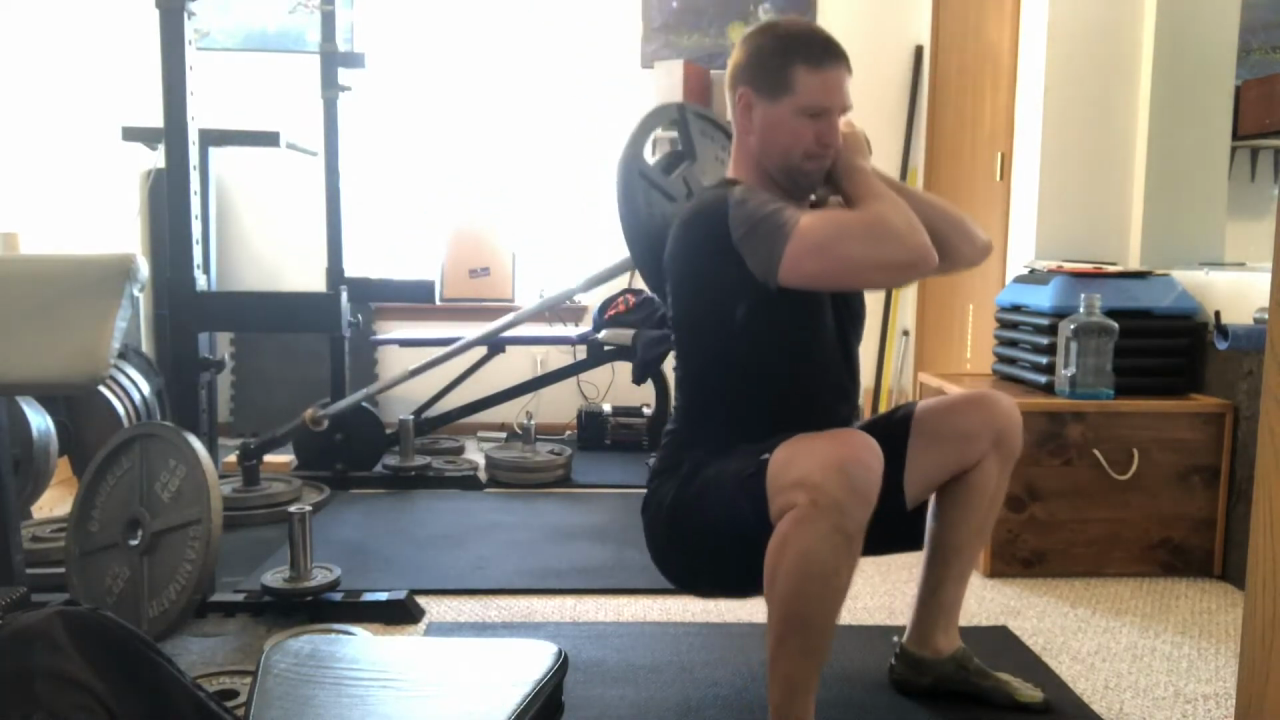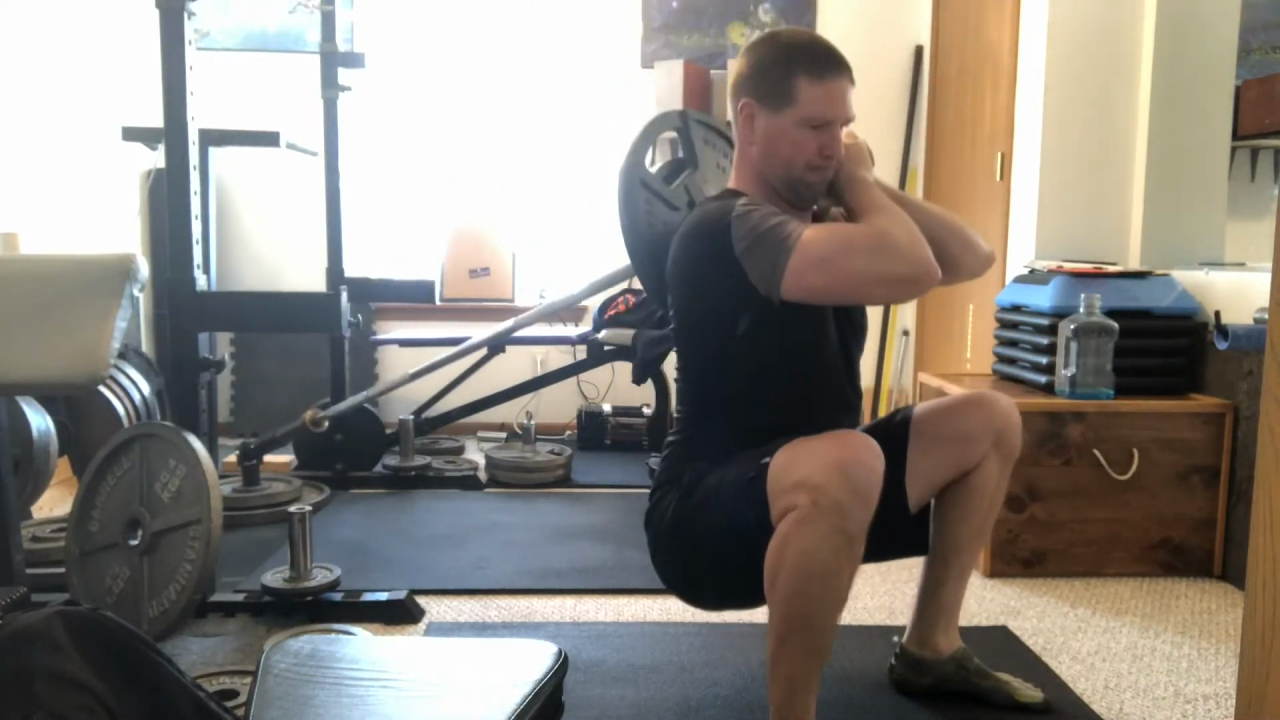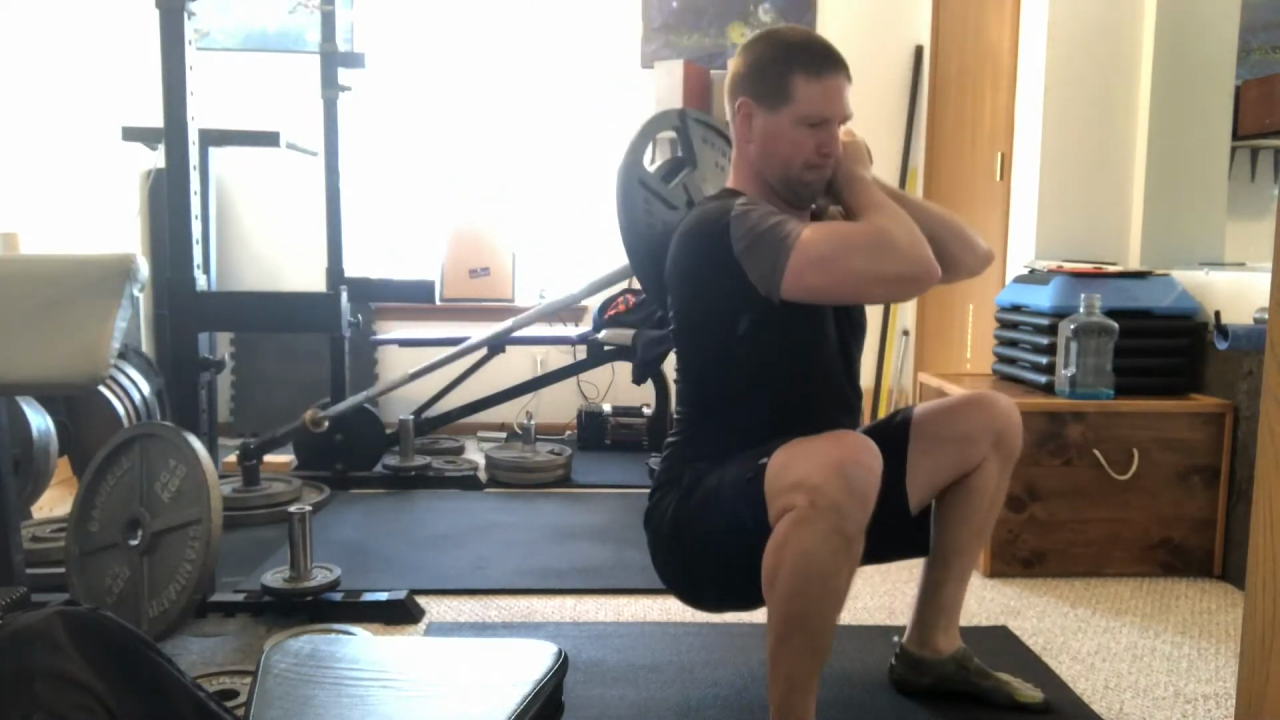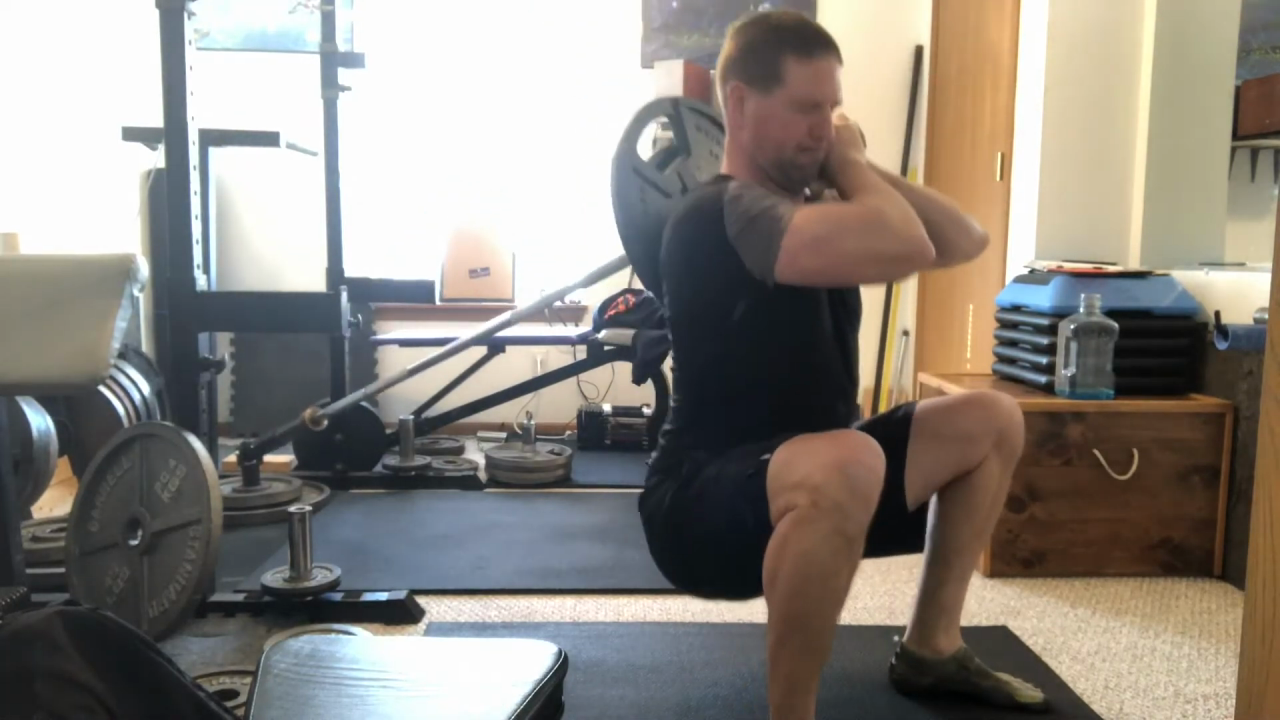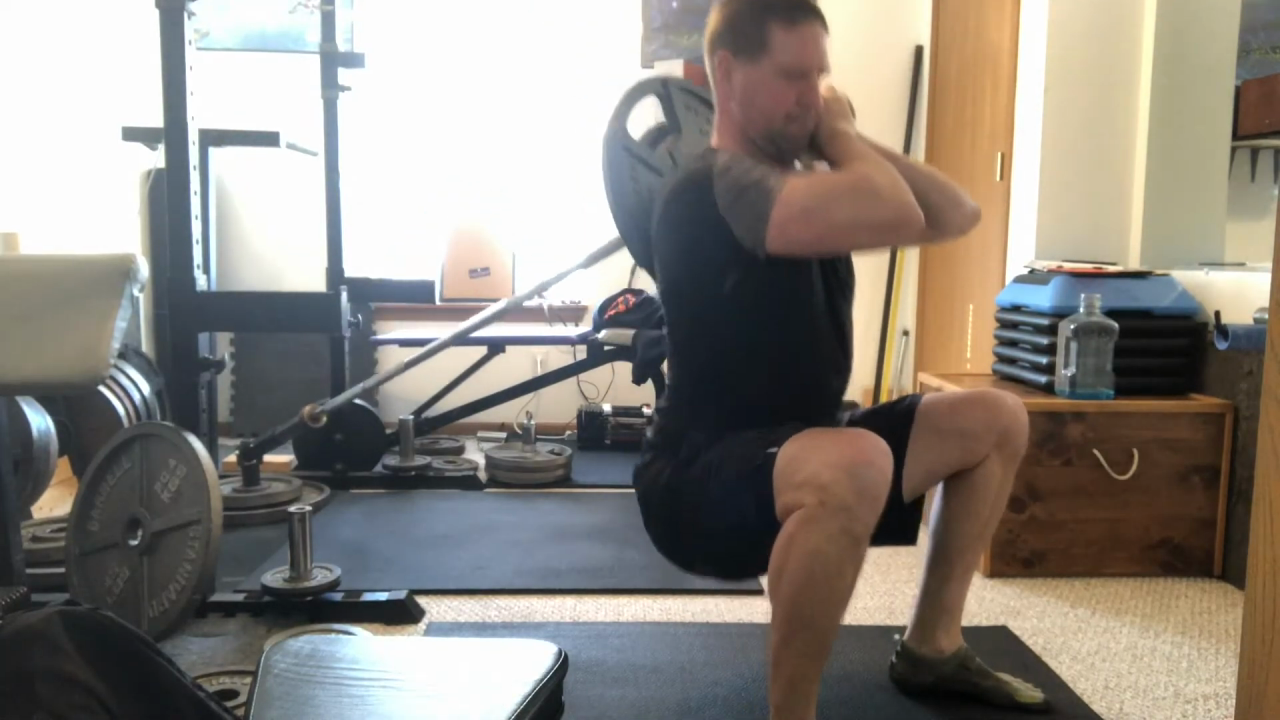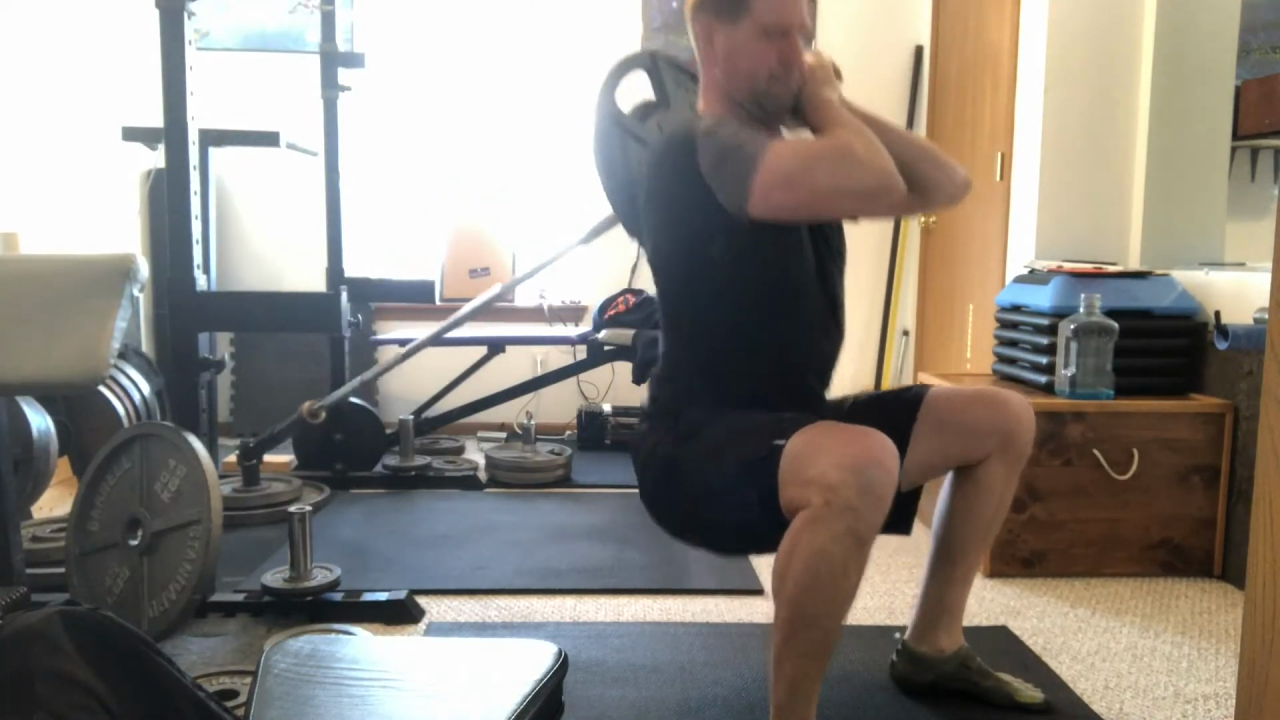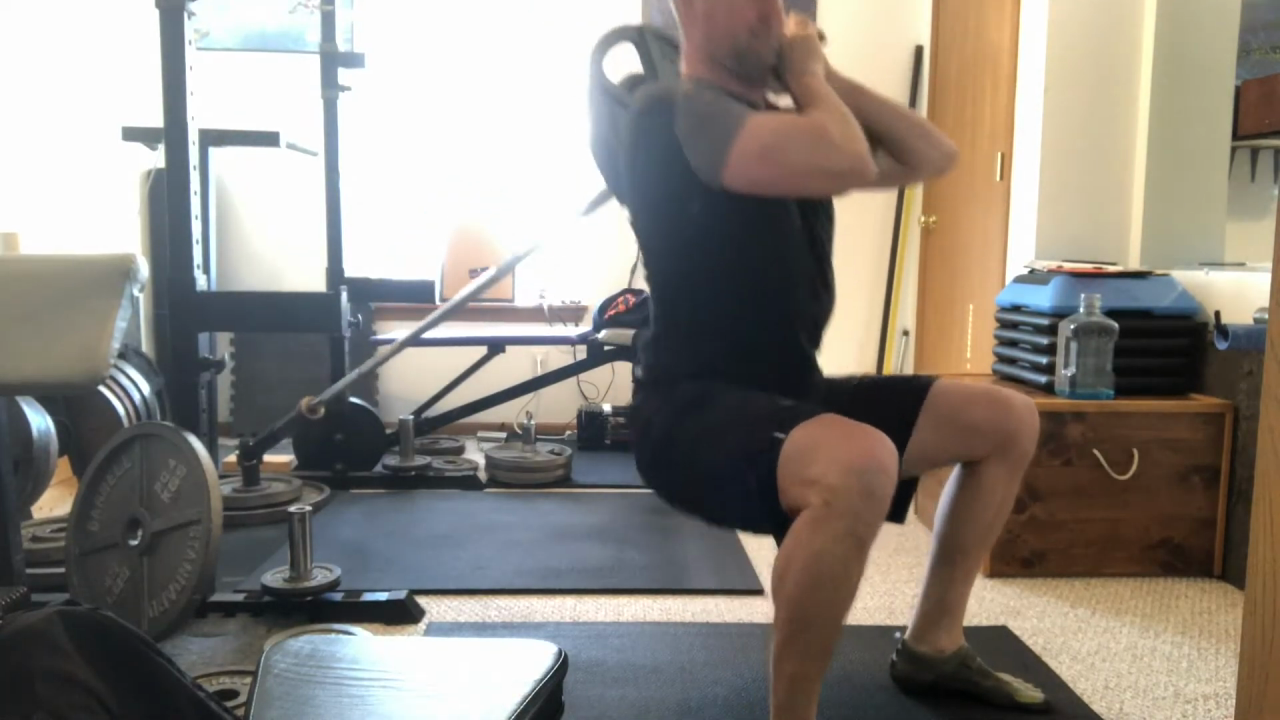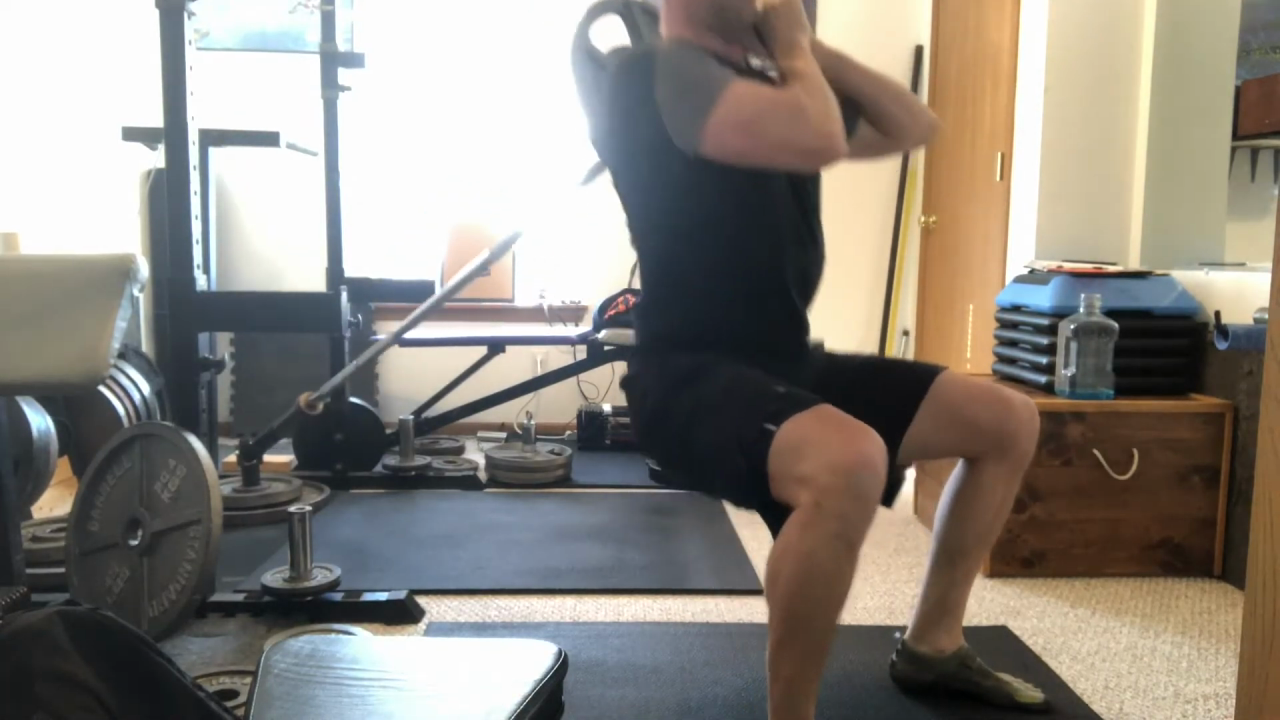
dt=0.1s
person 1, frame 1
left shoulder: (816, 221)
right shoulder: (729, 220)
left elbow: (967, 248)
right elbow: (907, 255)
left wrist: (858, 173)
right wrist: (856, 169)
left hip: (797, 477)
right hip: (701, 504)
left knee: (990, 421)
right knee: (845, 466)
left ankle: (930, 649)
person 1, frame 2
left shoulder: (811, 231)
right shoulder: (731, 232)
left elbow: (970, 259)
right elbow: (910, 270)
left wrist: (859, 184)
right wrist: (858, 181)
left hip: (803, 489)
right hip: (703, 517)
left knee: (989, 422)
right knee: (846, 466)
left ankle: (930, 649)
person 1, frame 3
left shoulder: (810, 230)
right shoulder: (729, 232)
left elbow: (969, 257)
right elbow: (910, 267)
left wrist: (858, 183)
right wrist: (857, 180)
left hip: (804, 493)
right hip: (702, 518)
left knee: (990, 422)
right knee: (844, 467)
left ankle: (931, 649)
person 1, frame 4
left shoulder: (805, 209)
right shoulder: (725, 217)
left elbow: (964, 240)
right elbow: (905, 246)
left wrist: (851, 164)
right wrist: (847, 158)
left hip: (791, 474)
right hip: (700, 503)
left knee: (992, 422)
right knee: (845, 469)
left ankle: (930, 650)
person 1, frame 5
left shoulder: (800, 189)
right shoulder: (716, 190)
left elbow: (956, 216)
right elbow: (895, 214)
left wrist: (845, 138)
right wrist: (841, 134)
left hip: (790, 468)
right hip: (697, 484)
left knee: (997, 421)
right knee: (855, 466)
left ankle: (931, 648)
person 1, frame 6
left shoulder: (790, 150)
right shoulder: (700, 153)
left elbow: (945, 184)
right elbow: (872, 183)
left wrist: (824, 97)
right wrist: (817, 98)
left hip: (785, 420)
right hip: (699, 448)
left knee: (1004, 421)
right knee: (861, 466)
left ankle: (930, 647)
person 1, frame 7
left shoulder: (782, 126)
right shoulder: (678, 115)
left elbow: (932, 156)
right elbow: (843, 162)
left wrist: (820, 75)
right wrist: (806, 70)
left hip: (787, 398)
right hip: (697, 416)
left knee: (1008, 422)
right knee: (861, 465)
left ankle: (932, 645)
person 1, frame 8
left shoulder: (761, 77)
right shoulder: (658, 73)
left elbow: (914, 126)
right elbow: (813, 141)
left hip: (786, 361)
right hip: (694, 375)
left knee: (1008, 423)
right knee: (849, 463)
left ankle: (931, 645)
